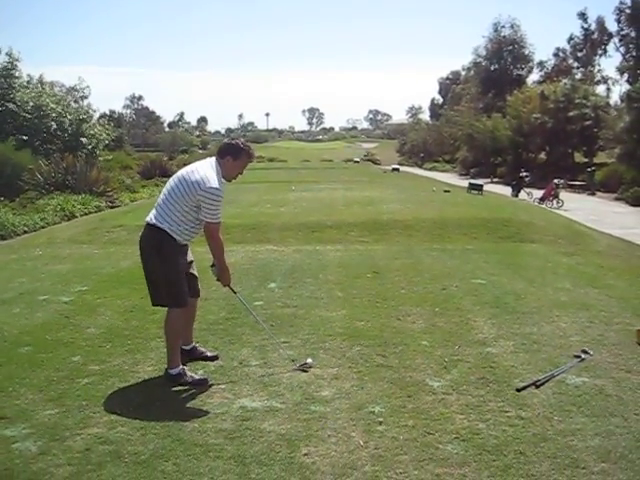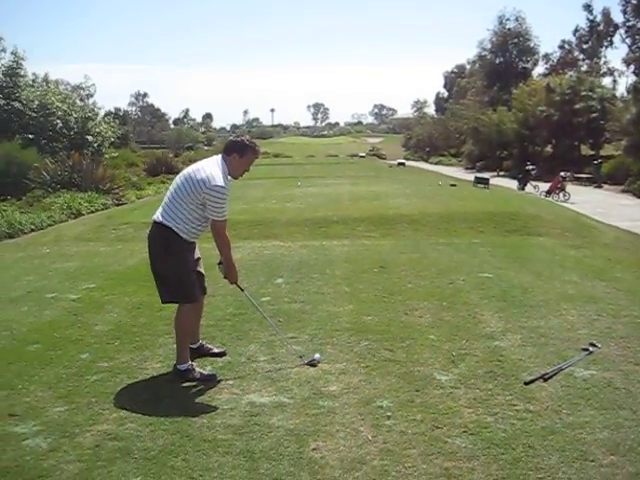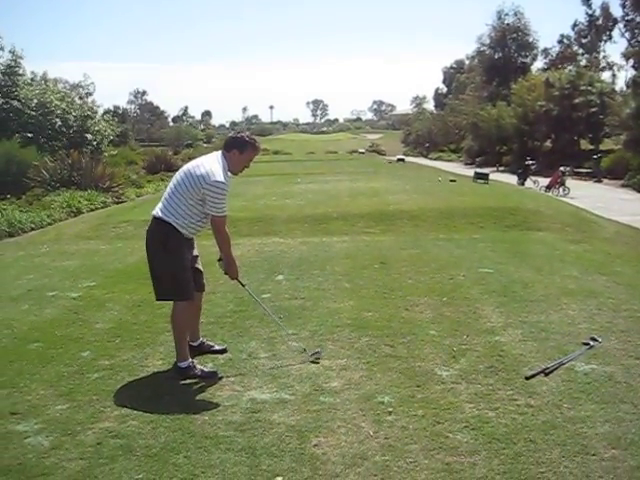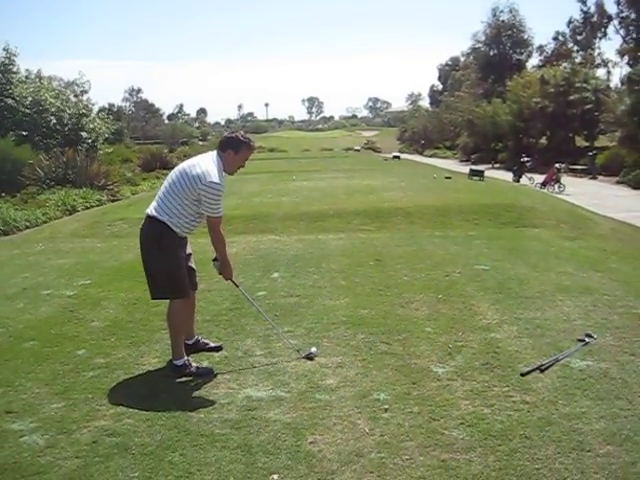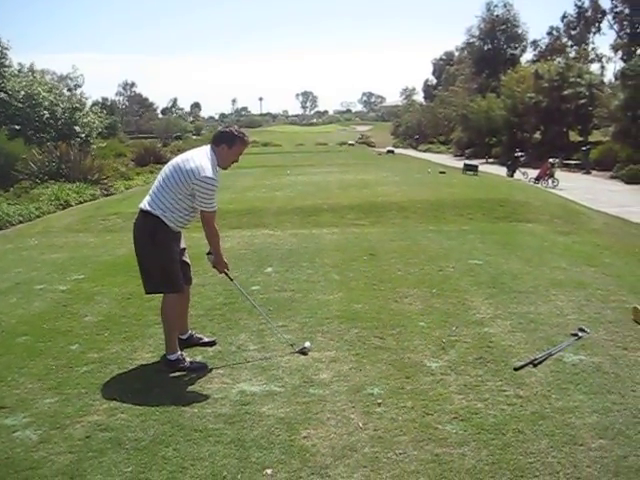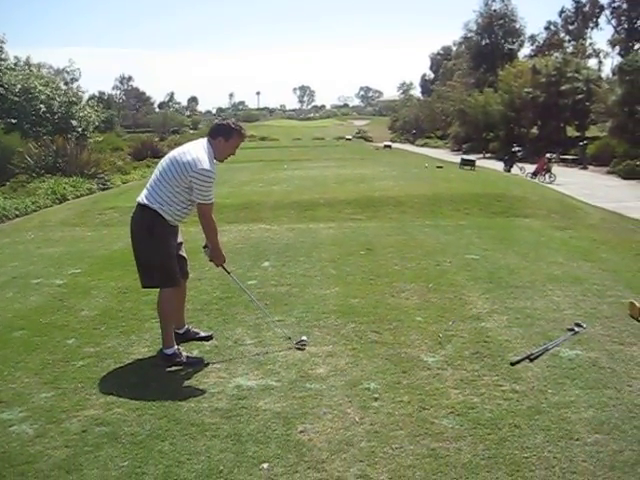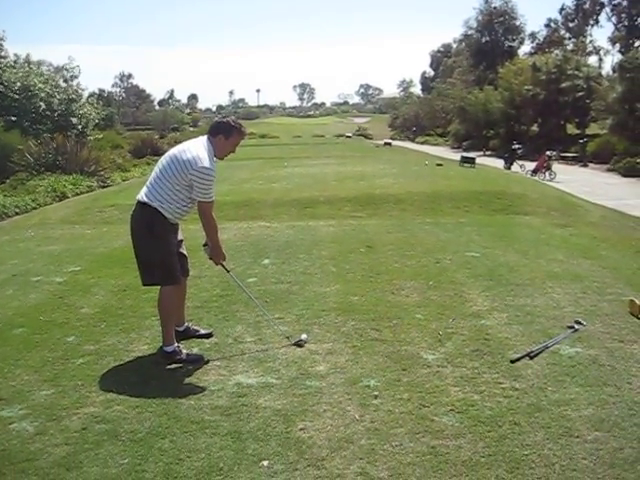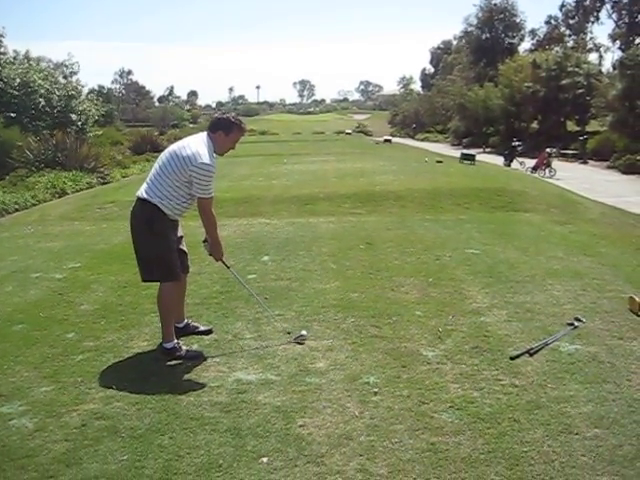
dt=0.2s
person 1, frame 1
left shoulder: (204, 168)
right shoulder: (211, 186)
left elbow: (207, 229)
right elbow: (213, 235)
left wrist: (217, 262)
right wrist: (223, 268)
left hip: (172, 239)
right hip: (162, 242)
left knee: (191, 294)
right knee: (178, 304)
left ankle: (187, 346)
right ankle: (174, 369)
person 1, frame 2
left shoulder: (210, 166)
right shoulder: (216, 183)
left elbow: (214, 227)
right elbow: (219, 232)
left wrist: (224, 259)
right wrist: (230, 265)
left hip: (180, 237)
right hip: (169, 239)
left knee: (198, 292)
right knee: (188, 300)
left ankle: (194, 344)
right ankle: (183, 364)
person 1, frame 3
left shoulder: (211, 162)
right shoulder: (217, 180)
left elbow: (214, 224)
right elbow: (219, 228)
left wrist: (224, 255)
right wrist: (230, 261)
left hip: (178, 233)
right hip: (168, 235)
left knee: (196, 290)
right knee: (183, 297)
left ankle: (195, 341)
right ankle: (183, 362)
person 1, frame 4
left shoulder: (206, 161)
right shoulder: (212, 180)
left elbow: (211, 225)
right elbow: (215, 229)
left wrist: (220, 257)
right wrist: (225, 263)
left hip: (171, 231)
right hip: (162, 234)
left knee: (189, 288)
right knee: (179, 295)
left ankle: (190, 339)
right ankle: (178, 360)
person 1, frame 5
left shoulder: (199, 156)
right shoulder: (206, 175)
left elbow: (204, 218)
right elbow: (208, 223)
left wrist: (213, 249)
right wrist: (218, 256)
left hip: (165, 226)
right hip: (155, 228)
left knee: (183, 282)
right knee: (173, 289)
left ankle: (184, 334)
right ankle: (172, 355)
person 1, frame 6
left shoulder: (196, 149)
right shoulder: (203, 167)
left elbow: (201, 210)
right elbow: (206, 215)
left wrist: (210, 241)
right wrist: (216, 249)
left hip: (162, 219)
right hip: (153, 222)
left knee: (180, 276)
right knee: (169, 283)
left ankle: (180, 329)
right ankle: (168, 349)
person 1, frame 7
left shoulder: (196, 147)
right shoulder: (203, 165)
left elbow: (202, 209)
right elbow: (206, 213)
left wrist: (210, 239)
right wrist: (216, 247)
left hip: (162, 217)
right hip: (153, 220)
left knee: (181, 274)
right knee: (170, 281)
left ankle: (180, 326)
right ankle: (169, 346)
person 1, frame 8
left shoulder: (196, 143)
right shoulder: (203, 161)
left elbow: (202, 205)
right elbow: (206, 210)
left wrist: (209, 235)
right wrist: (215, 243)
left hip: (162, 214)
right hip: (153, 216)
left knee: (181, 270)
right knee: (170, 277)
left ankle: (180, 323)
right ankle: (168, 343)
